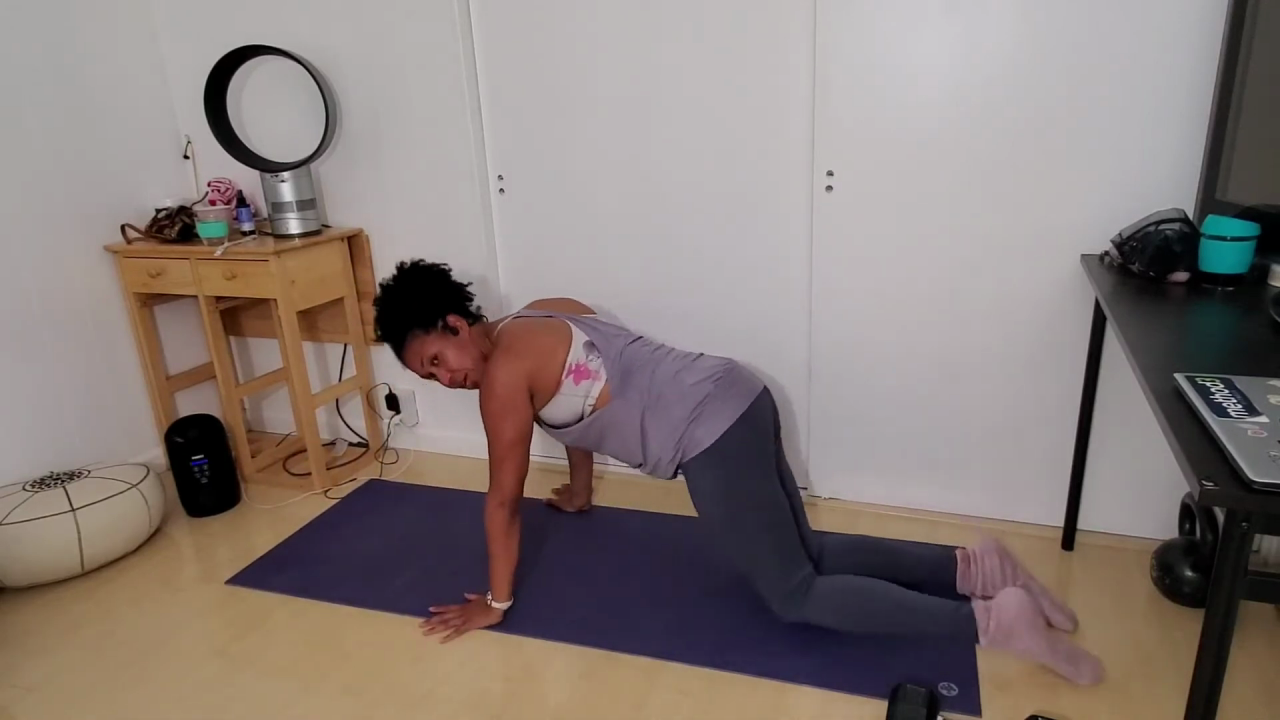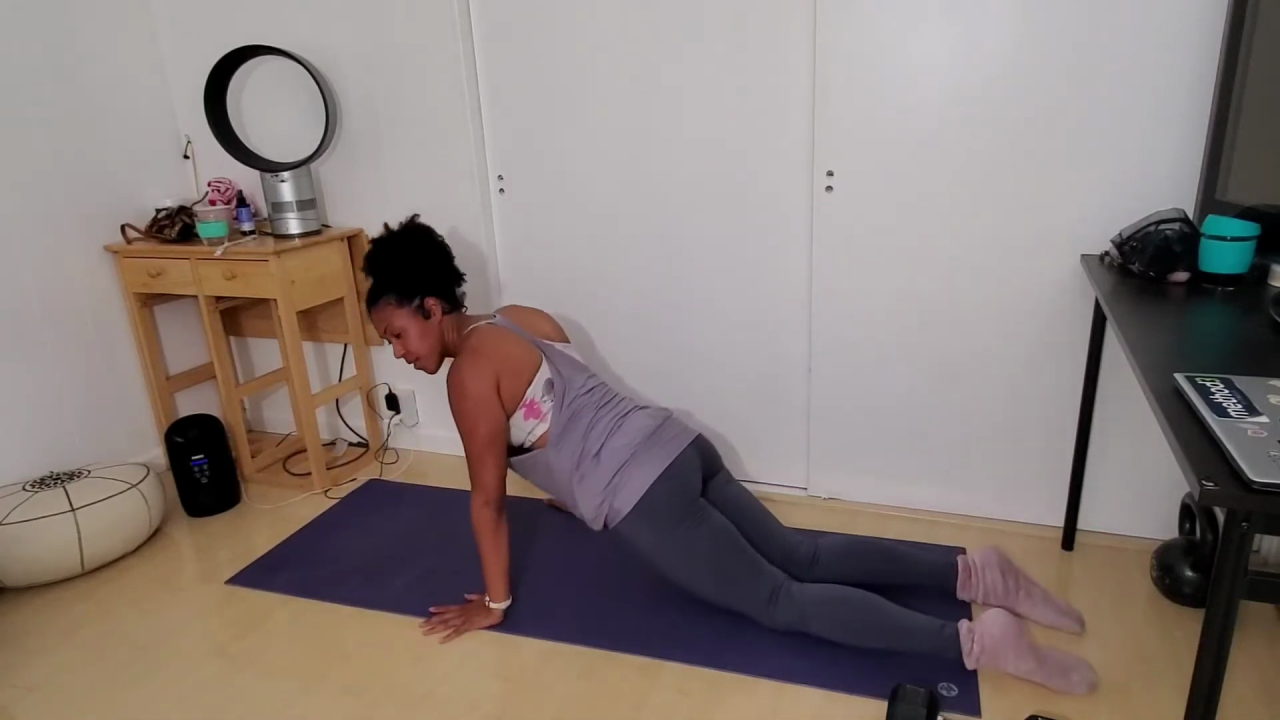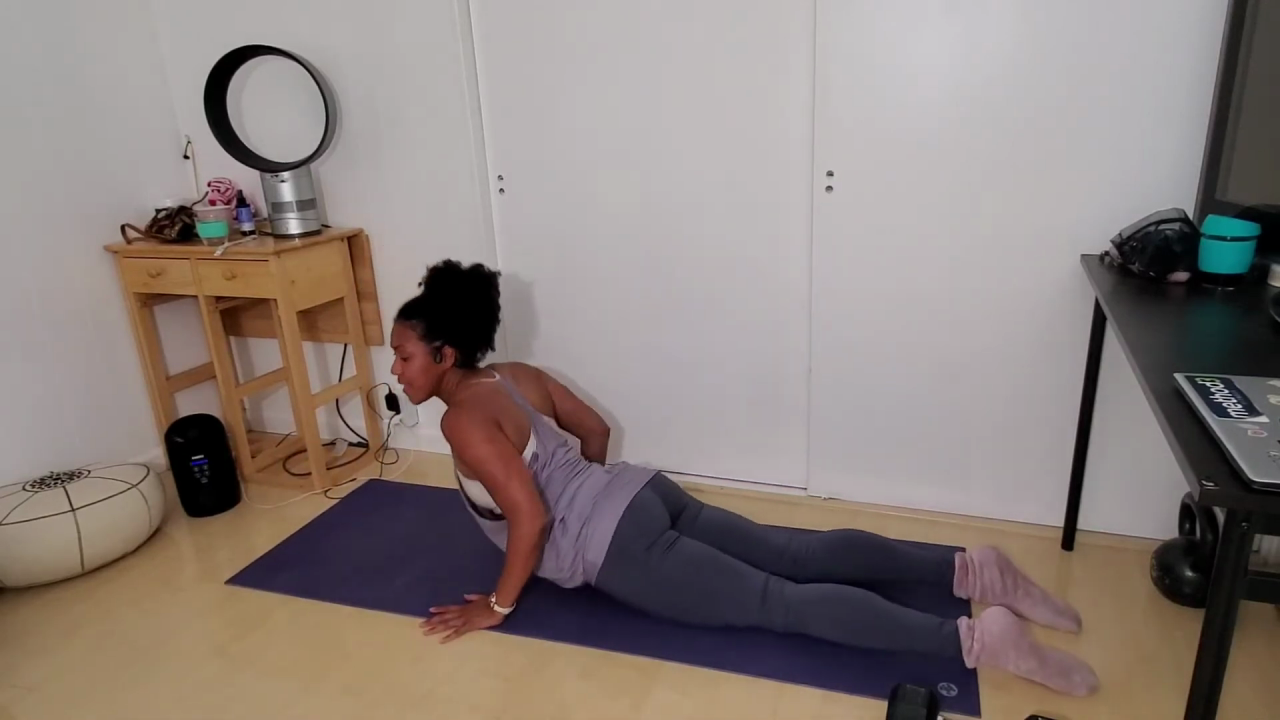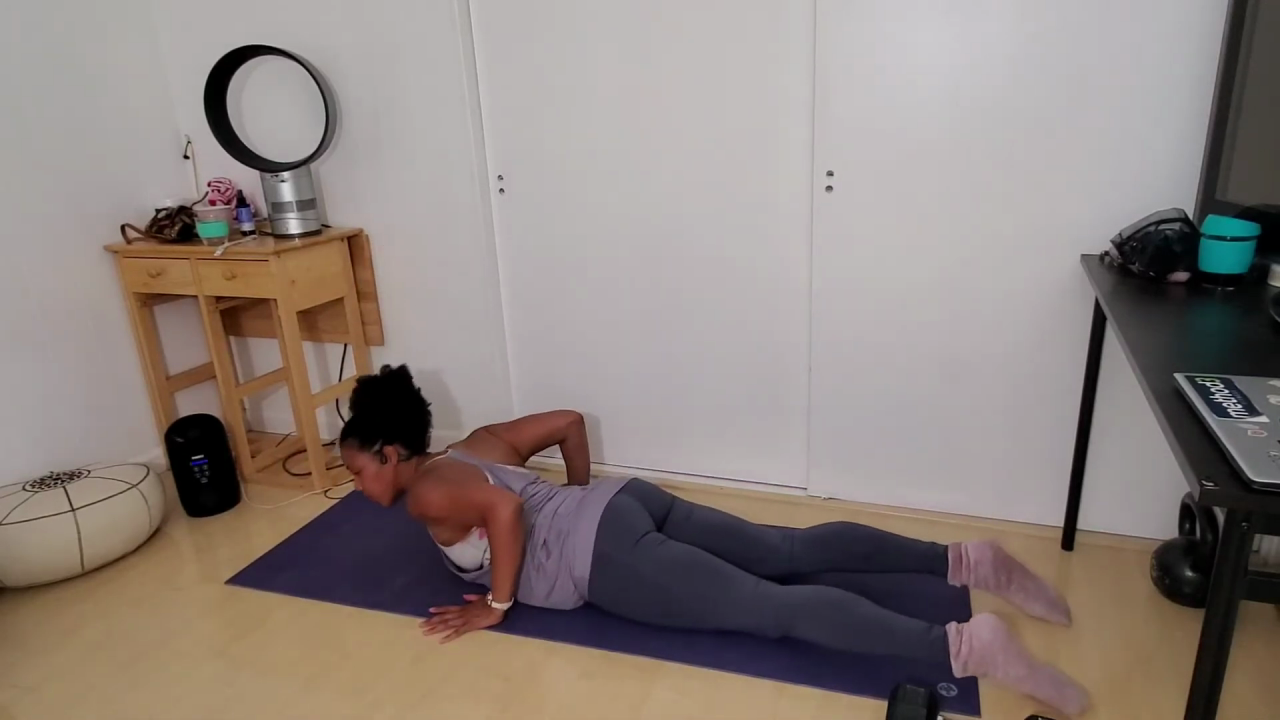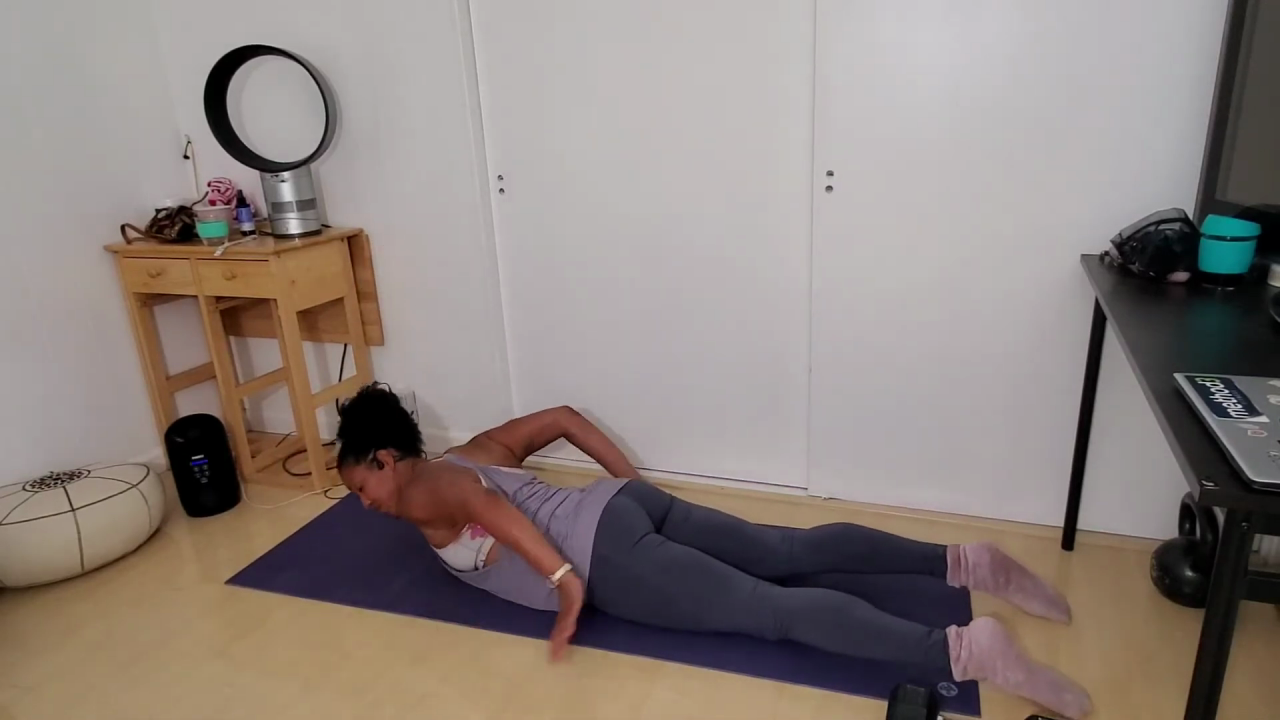
dt=0.5s
person 1, frame 1
left shoulder: (503, 369)
right shoulder: (543, 317)
left elbow: (503, 500)
left wrist: (496, 602)
right wrist: (578, 494)
left hip: (712, 435)
right hip: (739, 401)
left knee: (796, 597)
right knee: (806, 559)
left ankle: (994, 618)
right ankle: (973, 566)
person 1, frame 2
left shoulder: (469, 370)
right shoulder: (521, 317)
left elbow: (488, 498)
left wrist: (494, 602)
right wrist: (580, 484)
left hip: (642, 494)
right hip: (674, 448)
left knee: (781, 602)
right knee: (802, 558)
left ankle: (972, 642)
right ankle: (972, 574)
person 1, frame 3
left shoulder: (463, 419)
right shoulder: (516, 375)
left elbow: (529, 517)
left wrist: (498, 605)
left hip: (617, 550)
right hip: (642, 493)
left knee: (781, 603)
right knee: (802, 555)
left ankle: (974, 639)
right ankle: (969, 570)
person 1, frame 4
left shoulder: (427, 494)
right shoulder: (477, 444)
left elbow: (504, 508)
right elbow: (570, 422)
left wrist: (495, 605)
left hip: (608, 558)
right hip: (627, 503)
left knee: (773, 608)
right knee: (792, 553)
left ankle: (962, 644)
right ankle: (964, 560)
person 1, frame 5
left shoulder: (420, 493)
right shoulder: (475, 448)
left elbow: (484, 503)
right elbow: (562, 416)
left wrist: (566, 584)
right wrist: (626, 474)
left hip: (605, 553)
right hip: (624, 506)
left knee: (771, 608)
right knee: (791, 550)
left ankle: (962, 648)
right ankle: (963, 561)
